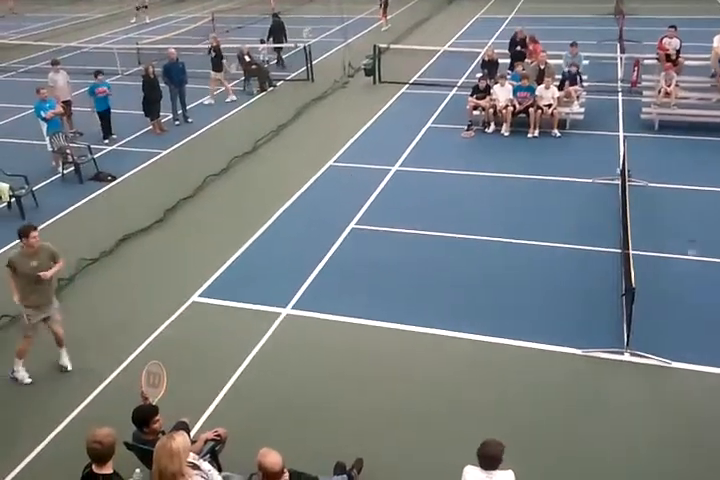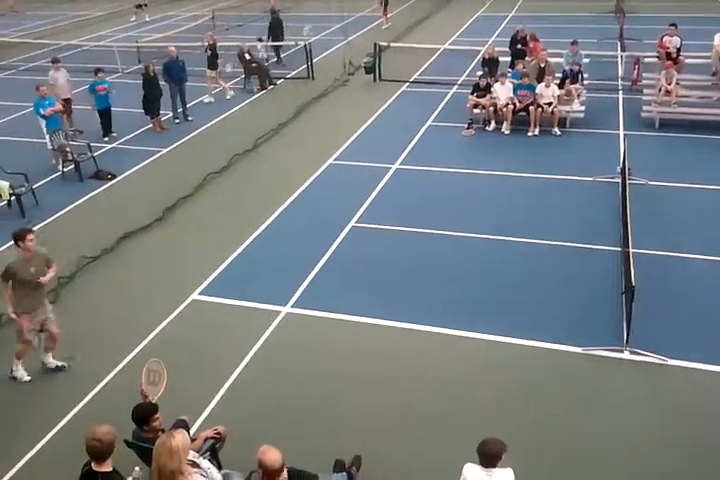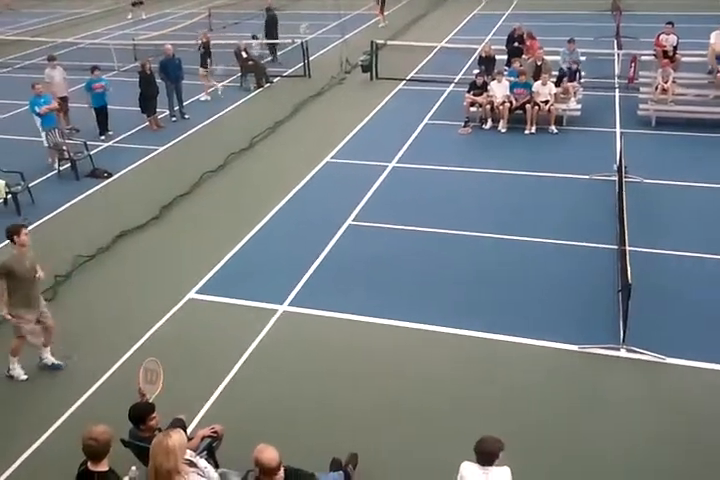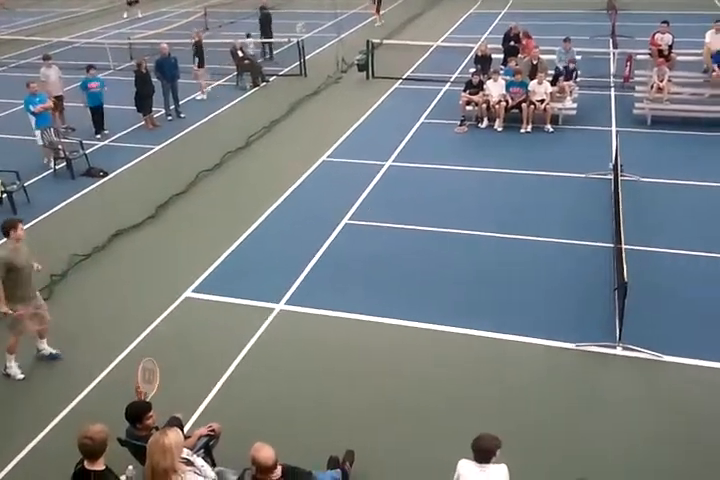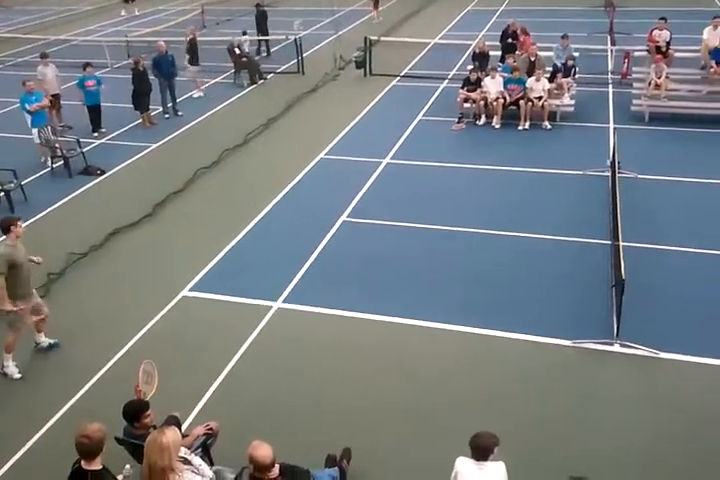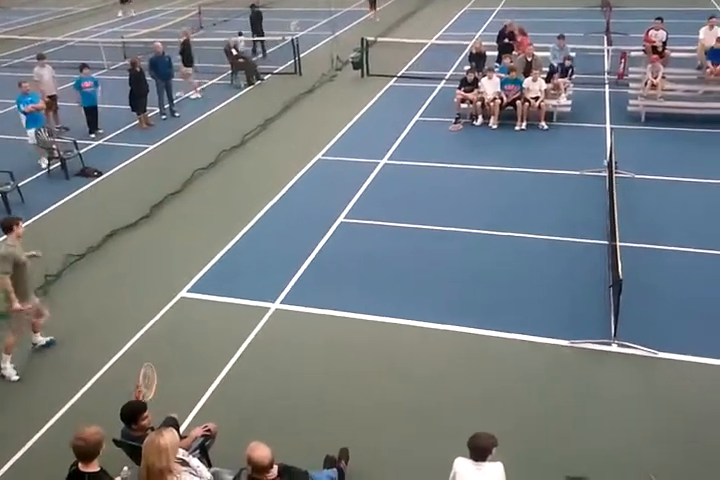
dt=0.1s
person 1, frame 1
left shoulder: (47, 249)
right shoulder: (15, 258)
left elbow: (60, 262)
right elbow: (12, 273)
left wrist: (51, 272)
right wrist: (15, 294)
left hip: (48, 301)
right hip: (29, 305)
left knee: (58, 331)
right knee: (27, 339)
left ankle: (63, 356)
right ankle: (17, 370)
person 1, frame 2
left shoulder: (41, 254)
right shoulder: (12, 265)
left elbow: (53, 266)
right elbow: (4, 283)
left wrist: (48, 277)
right wrist: (9, 307)
left hip: (42, 304)
right hip: (24, 310)
left knee: (54, 332)
right knee: (26, 342)
left ankle: (47, 360)
right ankle: (16, 369)
person 1, frame 3
left shoulder: (28, 251)
left wrist: (39, 271)
left hip: (36, 300)
right hip: (19, 306)
left knee: (49, 325)
right knee: (21, 338)
left ankle: (45, 357)
person 1, frame 4
left shoulder: (21, 246)
left wrist: (33, 265)
left hip: (32, 295)
right hip: (17, 302)
left knee: (44, 319)
right knee: (16, 334)
left ankle: (43, 349)
person 1, frame 5
left shoulder: (16, 244)
left wrist: (31, 259)
left hip: (29, 292)
right hip: (16, 299)
left knee: (42, 313)
right knee: (15, 332)
left ankle: (41, 341)
person 1, frame 6
left shoulder: (14, 245)
left wrist: (29, 255)
right wrist: (14, 301)
left hip: (27, 294)
right hip: (18, 299)
left knee: (39, 314)
right knee: (14, 332)
left ankle: (37, 340)
